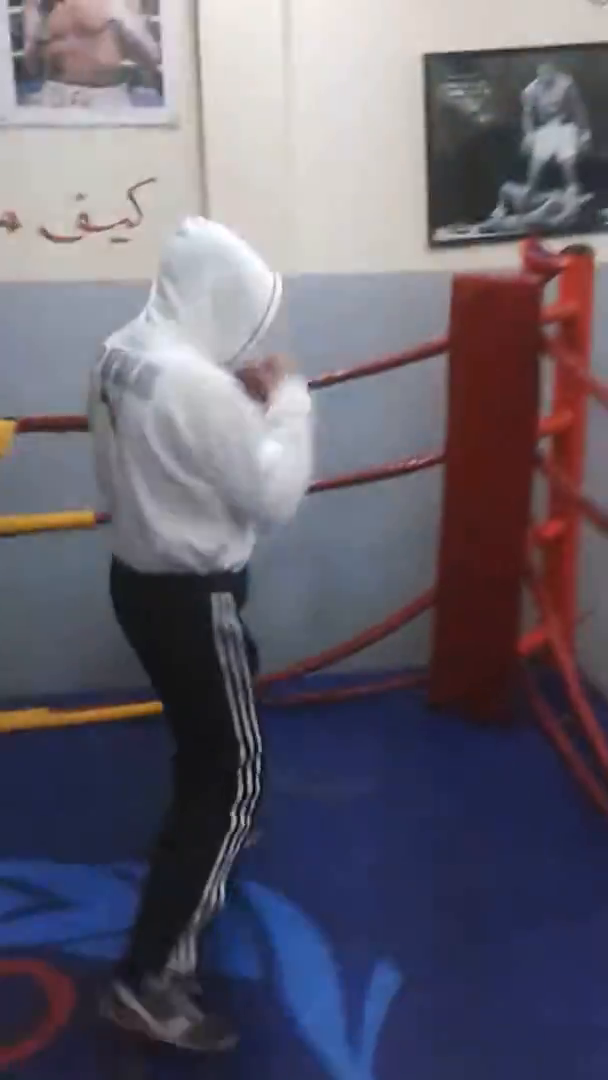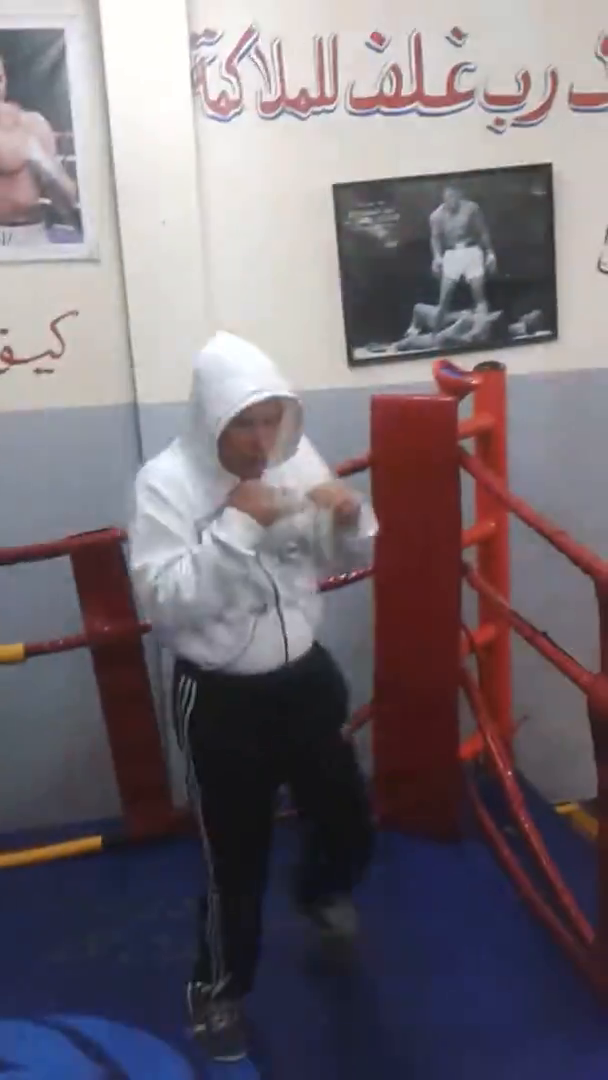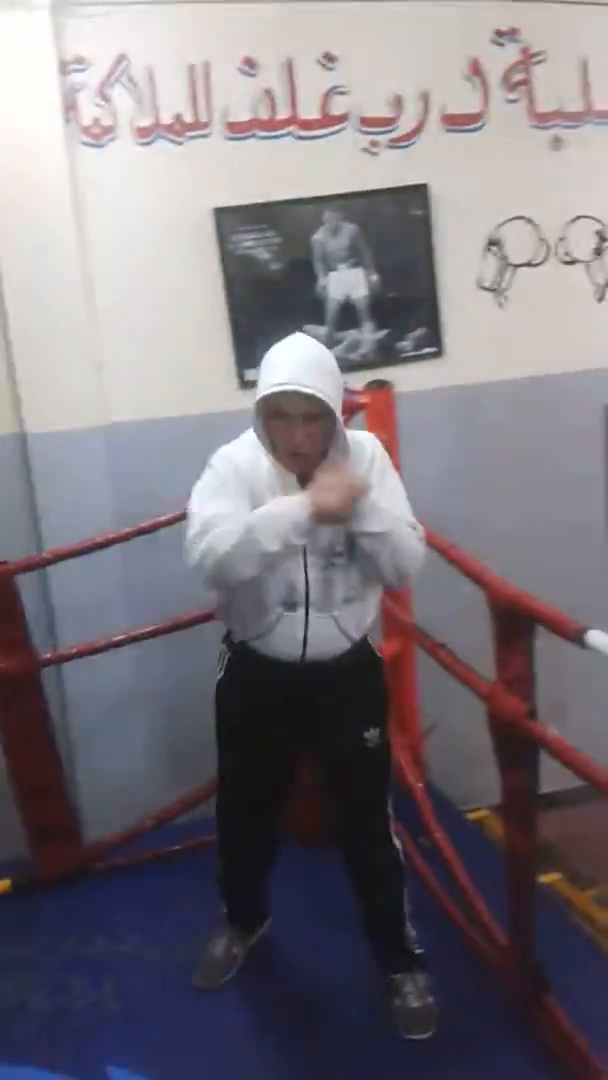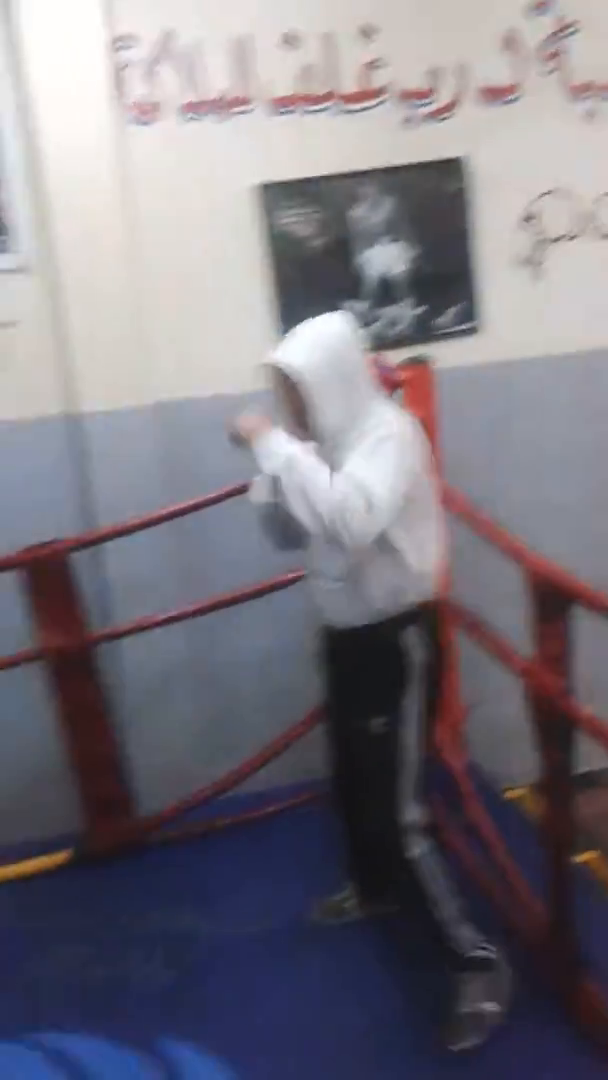
dt=0.5s
person 1, frame 1
left shoulder: (127, 351)
right shoulder: (188, 378)
right elbow: (273, 490)
left wrist: (244, 391)
right wrist: (285, 394)
left hip: (146, 584)
right hip: (190, 599)
left knee: (204, 738)
right knee: (233, 778)
left ankle: (184, 867)
right ankle: (152, 981)
person 1, frame 2
left shoulder: (296, 458)
right shoulder: (165, 482)
left elbow: (338, 559)
right elbow: (168, 601)
left wrist: (351, 521)
right wrist: (235, 527)
left hip: (305, 677)
right hip: (220, 698)
left knee: (348, 827)
right knee: (234, 856)
left ankle: (323, 893)
right ankle: (219, 988)
person 1, frame 3
left shoulder: (366, 456)
right shoulder: (233, 464)
left elbow: (406, 564)
right elbow: (214, 557)
left wrist: (371, 518)
right wrist: (303, 505)
left hip: (346, 673)
right hip: (256, 676)
left knee: (367, 823)
right knee: (244, 816)
left ankle: (402, 962)
right ankle: (242, 921)
person 1, frame 4
left shoulder: (389, 435)
right shoulder: (319, 442)
left elbow: (343, 518)
right elbow: (291, 527)
left wrist: (273, 447)
right wrist: (275, 476)
left hip: (394, 642)
right hip: (349, 637)
left knee: (393, 812)
right knee: (354, 779)
left ankle: (476, 963)
right ankle: (373, 885)
